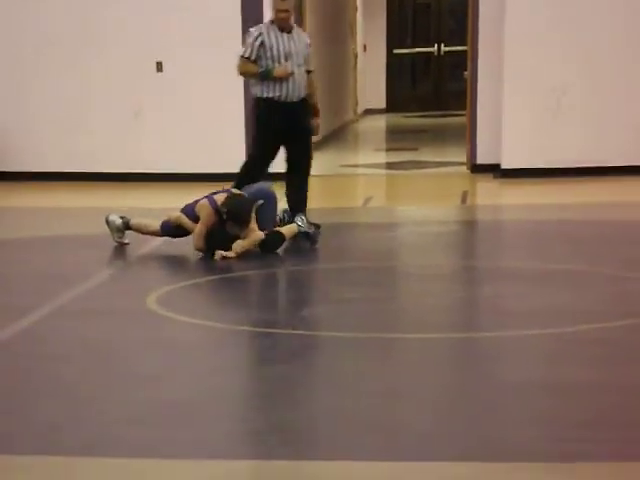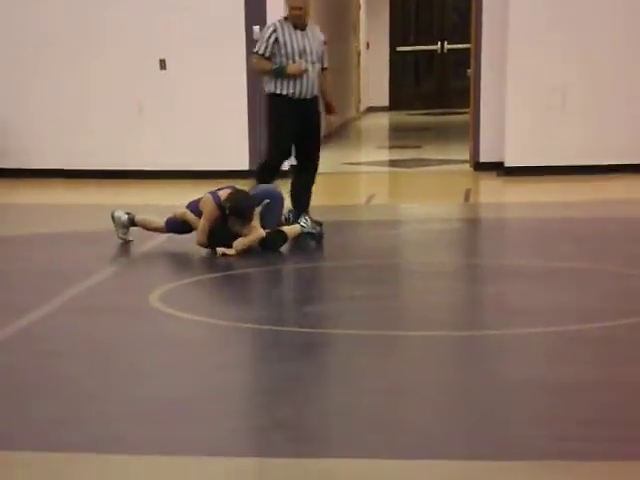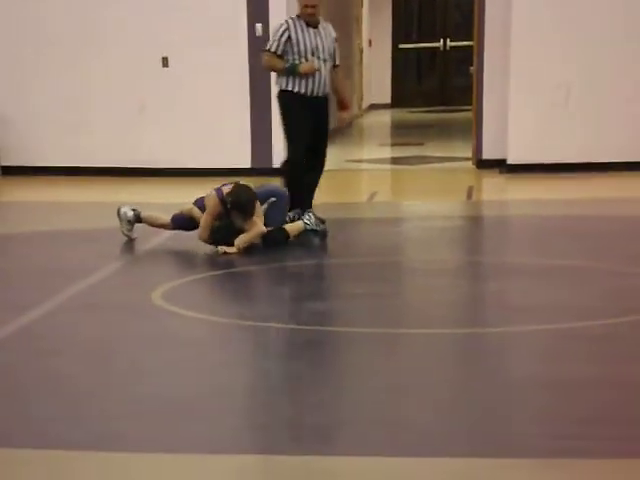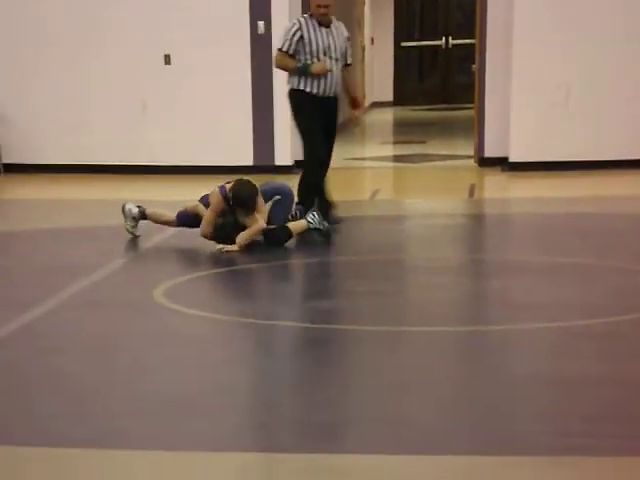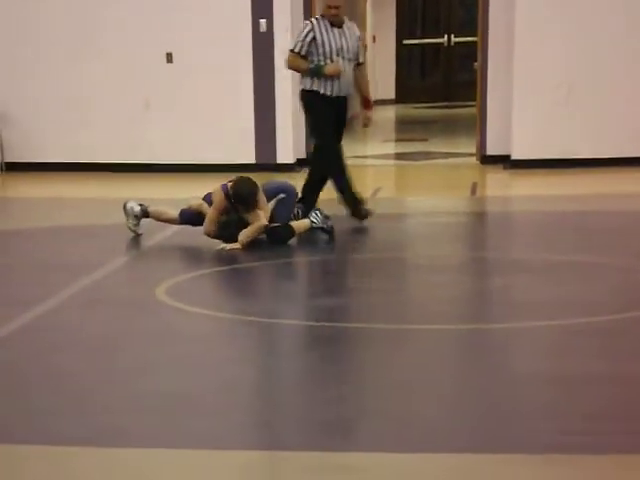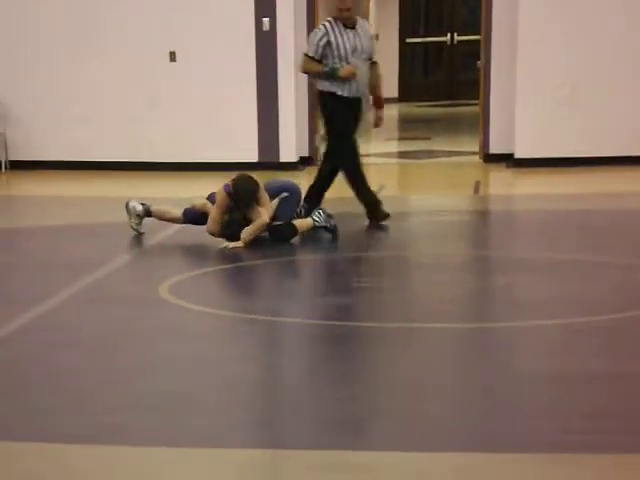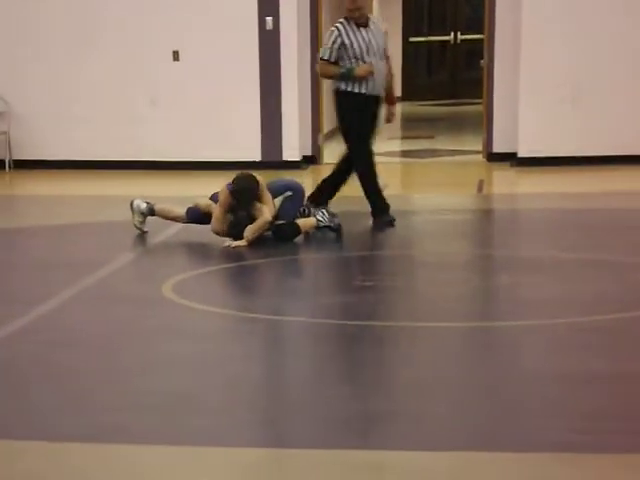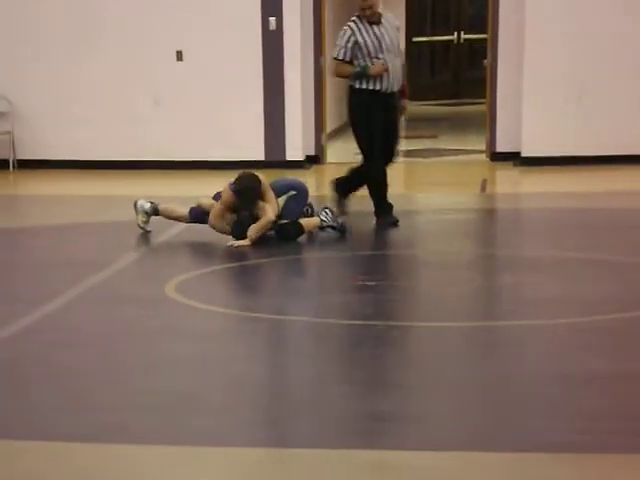
dt=0.1s
person 1, frame 1
left shoulder: (303, 37)
right shoulder: (260, 33)
left elbow: (308, 76)
right elbow: (243, 67)
left wrist: (314, 112)
right wrist: (270, 72)
left hip: (297, 107)
right hip: (269, 107)
left knee: (301, 163)
right knee: (259, 160)
left ankle: (298, 216)
person 1, frame 2
left shoulder: (317, 34)
right shoulder: (275, 30)
left elbow: (322, 73)
right elbow: (256, 63)
left wrist: (329, 108)
right wrist: (284, 69)
left hip: (309, 104)
right hip: (282, 102)
left knee: (309, 160)
right knee: (278, 155)
left ankle: (300, 213)
person 1, frame 3
left shoulder: (329, 31)
right shoulder: (287, 28)
left elbow: (334, 70)
right elbow: (268, 61)
left wrist: (343, 105)
right wrist: (296, 68)
left hip: (319, 101)
right hip: (293, 100)
left knee: (316, 158)
right knee: (298, 154)
left ankle: (302, 209)
right ankle: (289, 205)
person 1, frame 4
left shoulder: (341, 30)
right shoulder: (299, 27)
left elbow: (346, 69)
right elbow: (280, 60)
left wrist: (355, 103)
right wrist: (307, 68)
left hip: (329, 101)
right hip: (305, 98)
left knee: (322, 156)
right knee: (316, 152)
left ankle: (303, 207)
right ankle: (324, 205)
person 1, frame 5
left shoulder: (353, 30)
right shoulder: (312, 28)
left elbow: (359, 68)
right elbow: (292, 61)
left wrist: (367, 104)
right wrist: (320, 69)
left hip: (340, 100)
right hip: (317, 99)
left knee: (323, 154)
right knee: (330, 153)
left ankle: (304, 204)
right ankle: (354, 203)
person 1, frame 6
left shoulder: (366, 30)
right shoulder: (325, 31)
left elbow: (373, 68)
right elbow: (307, 66)
left wrist: (379, 103)
right wrist: (335, 72)
left hip: (354, 101)
right hip: (333, 101)
left knee: (335, 155)
right knee: (347, 154)
left ankle: (309, 204)
right ankle: (374, 208)
person 1, frame 7
left shoulder: (378, 27)
right shoulder: (338, 32)
left elbow: (385, 64)
right elbow: (323, 69)
left wrist: (390, 100)
right wrist: (351, 72)
left hip: (372, 99)
right hip: (350, 101)
left knee: (355, 155)
right knee: (362, 155)
left ankle: (318, 199)
right ankle: (380, 210)
person 1, frame 8
left shoulder: (391, 22)
right shoulder: (351, 31)
right elbow: (338, 69)
left wrist: (402, 94)
right wrist: (367, 70)
left hip: (389, 97)
right hip: (365, 99)
left knee: (387, 153)
right knee: (374, 154)
left ankle: (344, 185)
right ankle: (383, 210)
person 2, frame 1
left shoulder: (241, 198)
right shoulder: (209, 211)
left elbow: (255, 234)
right elbow: (198, 245)
left wrist: (234, 250)
left knee: (267, 244)
right knee: (160, 230)
left ankle: (298, 225)
right ankle: (122, 223)
person 2, frame 2
left shoulder: (245, 201)
right shoulder: (212, 206)
left elbow: (257, 231)
right elbow: (201, 240)
left wrist: (235, 248)
left knee: (269, 242)
right knee: (166, 226)
left ankle: (301, 225)
right ankle: (127, 219)
person 2, frame 3
left shoulder: (249, 196)
right shoulder: (216, 202)
left elbow: (258, 227)
right elbow: (203, 236)
left wrist: (236, 246)
right hip: (210, 208)
left knee: (271, 240)
right knee: (172, 223)
left ankle: (305, 222)
right ankle: (132, 215)
person 2, frame 4
left shoulder: (252, 192)
right shoulder: (218, 199)
left elbow: (260, 223)
right elbow: (205, 231)
left wrist: (238, 243)
right hip: (216, 206)
left knee: (273, 237)
right knee: (177, 220)
left ankle: (309, 221)
right ankle: (137, 212)
person 2, frame 5
left shoulder: (255, 190)
right shoulder: (221, 198)
left elbow: (262, 220)
right elbow: (208, 230)
left wrist: (240, 241)
left knee: (276, 236)
right knee: (180, 218)
left ankle: (312, 220)
right ankle: (140, 211)
person 2, frame 6
left shoulder: (256, 185)
right shoulder: (223, 197)
left elbow: (265, 218)
right elbow: (212, 229)
left wrist: (243, 240)
left knee: (279, 233)
right knee: (183, 217)
left ankle: (315, 219)
right ankle: (142, 210)
person 2, frame 7
left shoulder: (258, 184)
right shoulder: (227, 196)
left elbow: (267, 216)
right elbow: (217, 228)
left wrist: (246, 238)
left knee: (282, 233)
right knee: (186, 216)
left ankle: (318, 218)
right ankle: (146, 208)
person 2, frame 8
left shoulder: (261, 184)
right shoulder: (229, 195)
left elbow: (270, 216)
right elbow: (212, 220)
left wrist: (249, 239)
right wrist: (235, 225)
left knee: (284, 232)
right knee: (191, 216)
left ankle: (322, 218)
right ankle: (150, 208)
